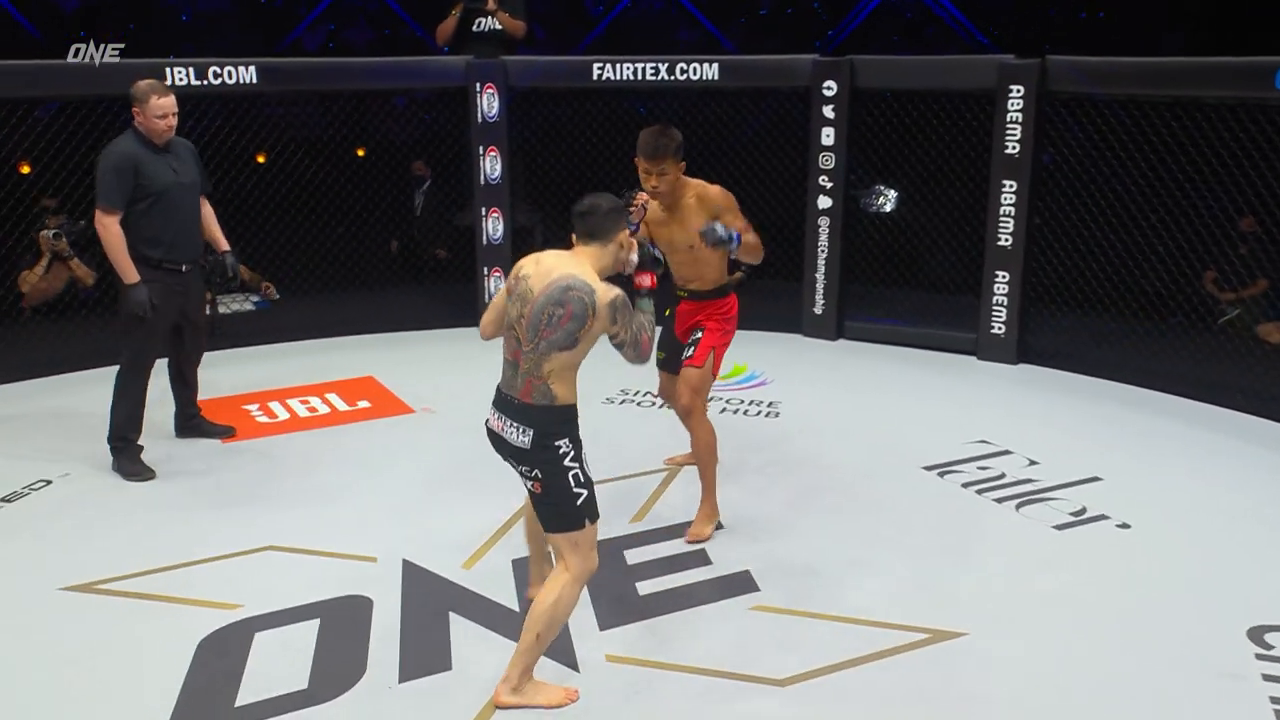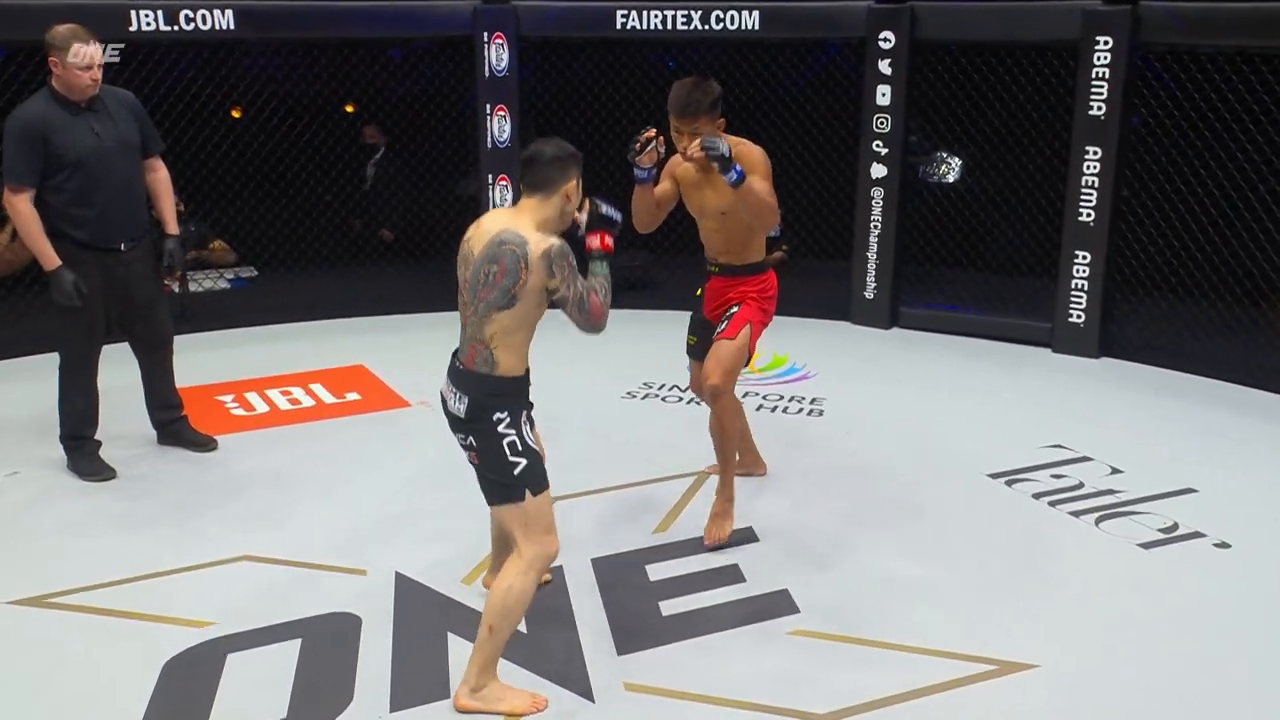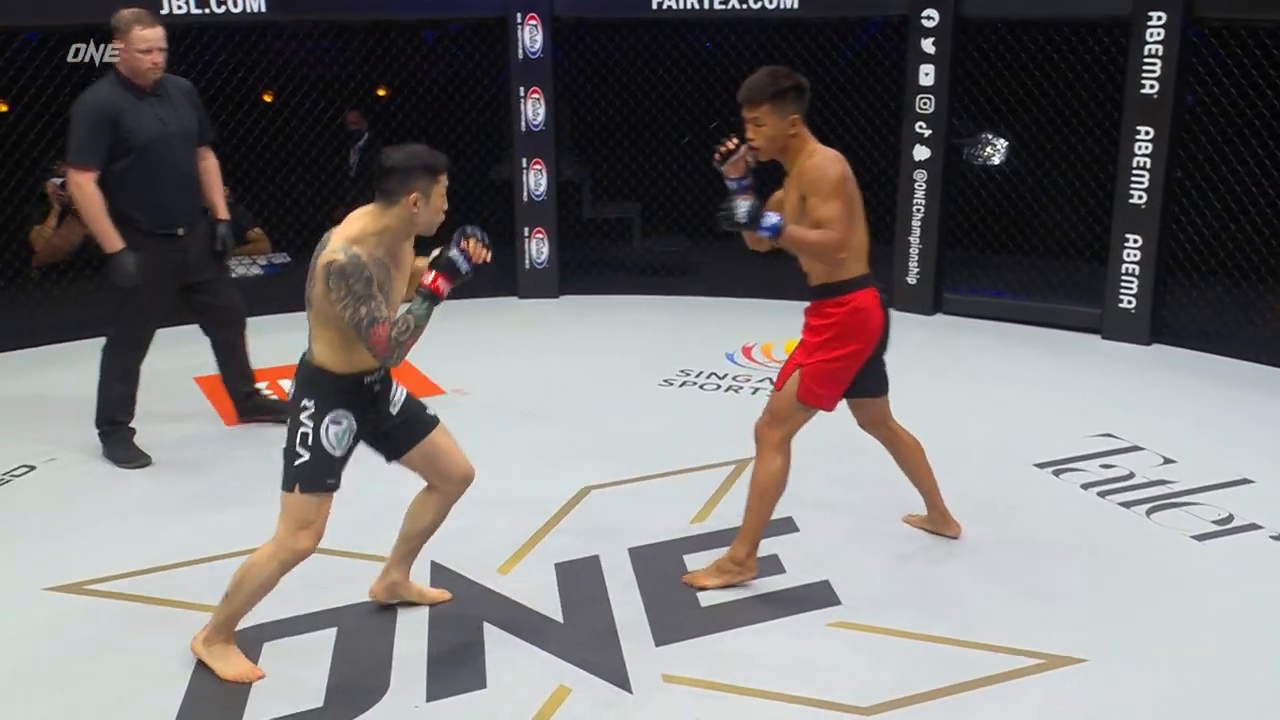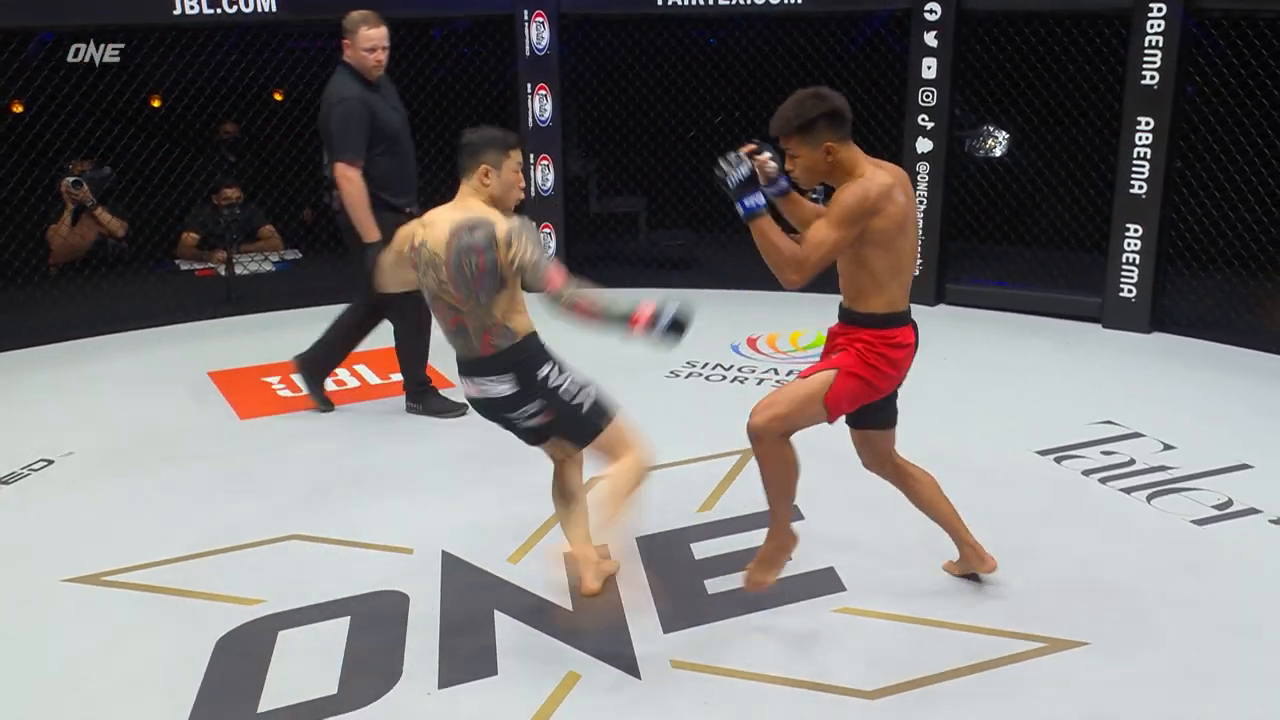
dt=1s
person 1, frame 1
left shoulder: (529, 263)
right shoulder: (604, 297)
left elbow: (487, 331)
right elbow: (640, 352)
right wrist: (645, 282)
left hip: (502, 416)
right hip: (545, 431)
left knee: (543, 489)
right knee: (577, 565)
left ankle: (537, 578)
right ankle: (516, 684)
person 1, frame 2
left shoulder: (486, 222)
right shoulder: (545, 250)
right elbow: (594, 319)
left wrist: (560, 231)
right wrist: (600, 245)
left hip: (465, 383)
right hip: (493, 404)
left knee: (532, 461)
right knee: (538, 548)
left ankle: (500, 566)
person 1, frame 3
left shoulder: (394, 233)
right shoulder: (345, 258)
right elbow: (388, 348)
left wrist: (448, 260)
right wrist: (438, 283)
left hip: (375, 386)
right hip: (326, 397)
left knee: (455, 474)
right knee: (297, 541)
left ankle: (394, 578)
right ankle: (214, 636)
person 1, frame 4
left shoulder: (424, 229)
right shoulder: (510, 229)
left elbow: (389, 280)
right elbow: (564, 292)
right wrist: (641, 317)
left hip: (483, 381)
right hip: (525, 372)
left knee: (569, 454)
right knee: (626, 455)
left ankle: (588, 565)
right ankle: (586, 556)
person 2, frame 1
left shoulder: (711, 198)
right shoulder: (646, 206)
left elbow: (756, 254)
left wrist: (730, 237)
right wrist: (632, 227)
left hip: (714, 310)
right hip: (681, 305)
left knee: (690, 402)
right knee: (669, 392)
left ankle: (709, 511)
right ankle: (701, 451)
person 2, frame 2
left shoulder: (750, 156)
right shoulder: (678, 165)
left elbow: (769, 222)
right elbow: (644, 223)
left wrist: (730, 169)
right wrist: (644, 170)
left hip: (750, 288)
right hip: (712, 282)
left knee: (716, 384)
right knee: (704, 383)
left ankle: (726, 497)
right ankle: (749, 458)
person 2, frame 3
left shoulder: (822, 166)
right shoulder: (797, 173)
left elbow: (835, 246)
right elbow: (759, 242)
left wrist: (767, 218)
right wrist: (738, 182)
left hip: (843, 313)
right hip: (857, 311)
left knee: (772, 432)
right knee: (878, 422)
left ankle: (740, 559)
right ankle: (940, 515)
person 2, frame 4
left shoulder: (864, 193)
right shoulder: (878, 178)
left elbow: (796, 271)
right elbow: (806, 228)
left wrist: (749, 198)
right wrist: (775, 184)
left hip: (875, 347)
right hip: (867, 339)
left knee: (764, 424)
right knee: (881, 460)
left ankle: (778, 535)
right ankle: (974, 554)
person 3, frame 1
left shoulder: (184, 149)
right shoulder: (121, 156)
left elbow: (200, 203)
right elbow: (107, 222)
left wrist: (224, 249)
right wrist: (133, 282)
left hip: (189, 272)
right hip: (150, 279)
left knee: (189, 350)
right knee: (138, 362)
left ankle: (189, 419)
right ankle: (123, 448)
person 3, frame 2
left shoulder: (124, 103)
left elbow: (154, 168)
left wrist: (171, 232)
right wrist: (54, 267)
left hip: (137, 250)
right hip: (80, 258)
left knee: (157, 340)
right knee: (80, 354)
left ankle: (170, 423)
right ankle: (80, 446)
person 3, frame 3
left shoulder: (182, 91)
right shoulder: (99, 104)
left elbow: (204, 157)
right elbow: (81, 182)
left wrist: (222, 218)
right wrist: (116, 250)
left hip: (194, 236)
right hip: (143, 244)
left knee: (228, 317)
right knee: (128, 339)
left ankle: (247, 400)
right ankle: (114, 432)
person 3, frame 4
left shoulder: (378, 82)
right shoulder: (349, 98)
right elbow: (347, 175)
left wrist: (411, 206)
right wrist: (373, 240)
left hip: (395, 213)
right hip: (375, 218)
left knee: (379, 299)
right knee: (411, 302)
left ankle: (315, 363)
right ankle: (419, 392)
